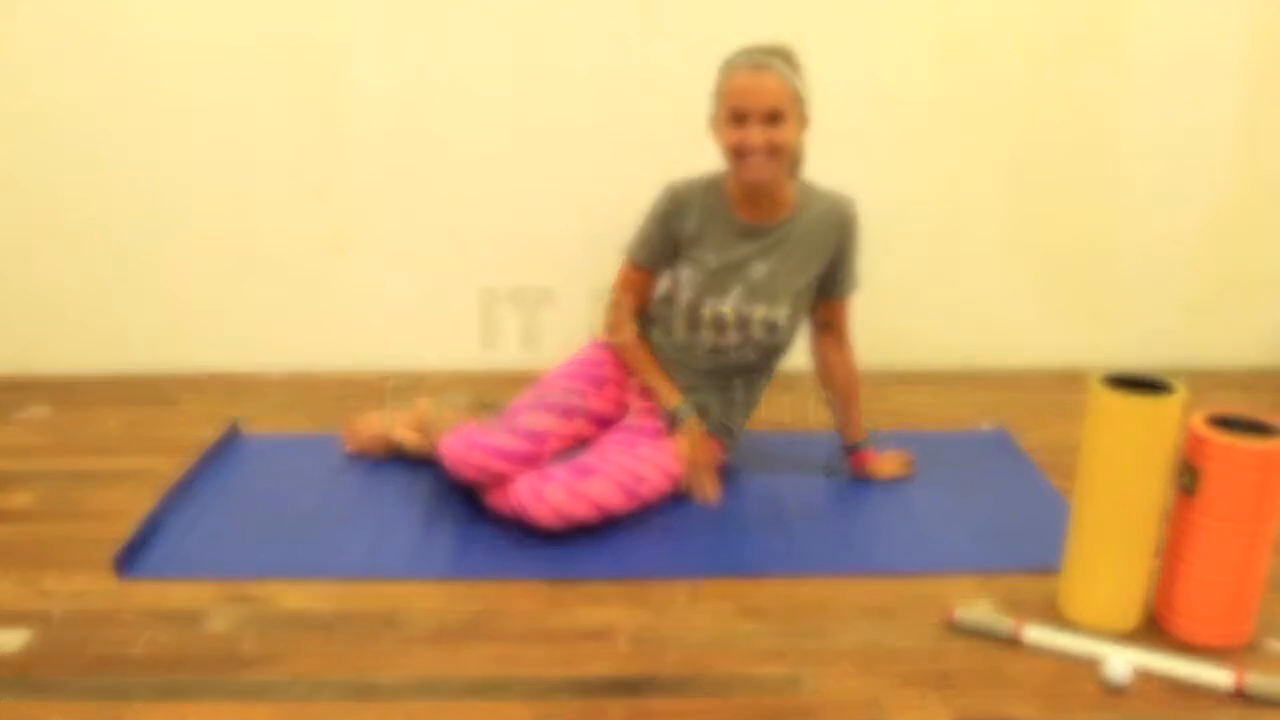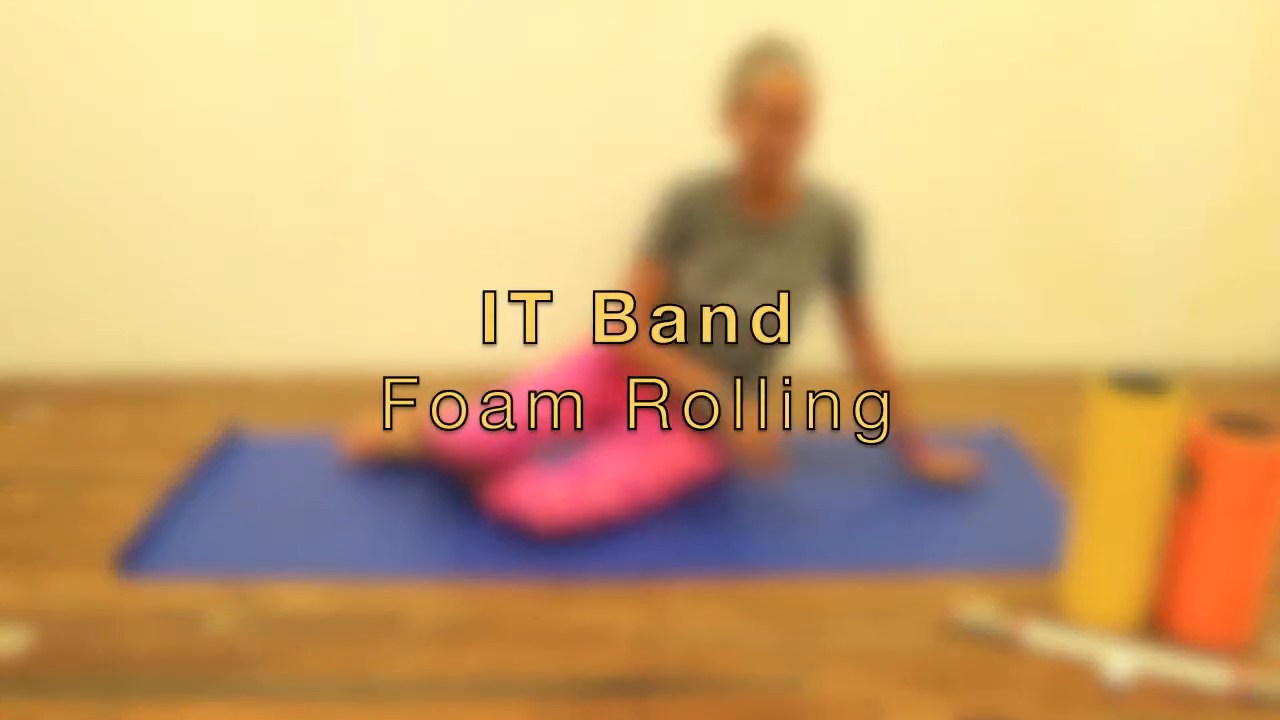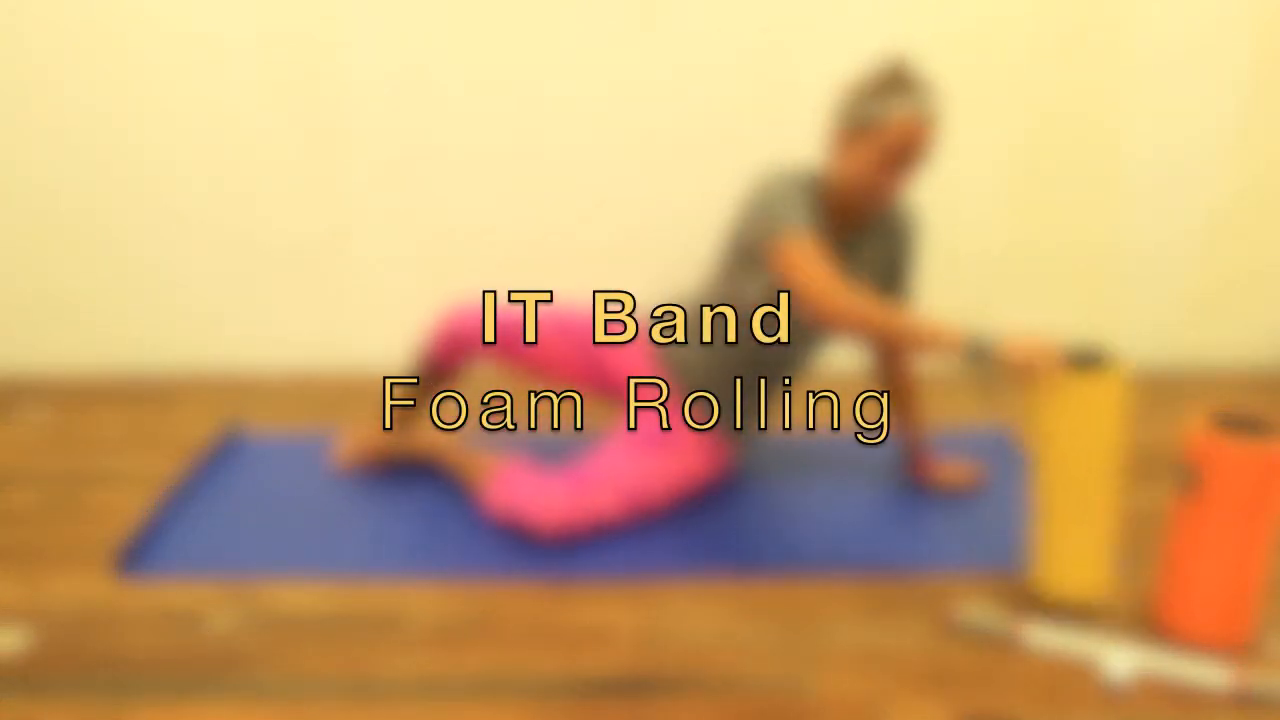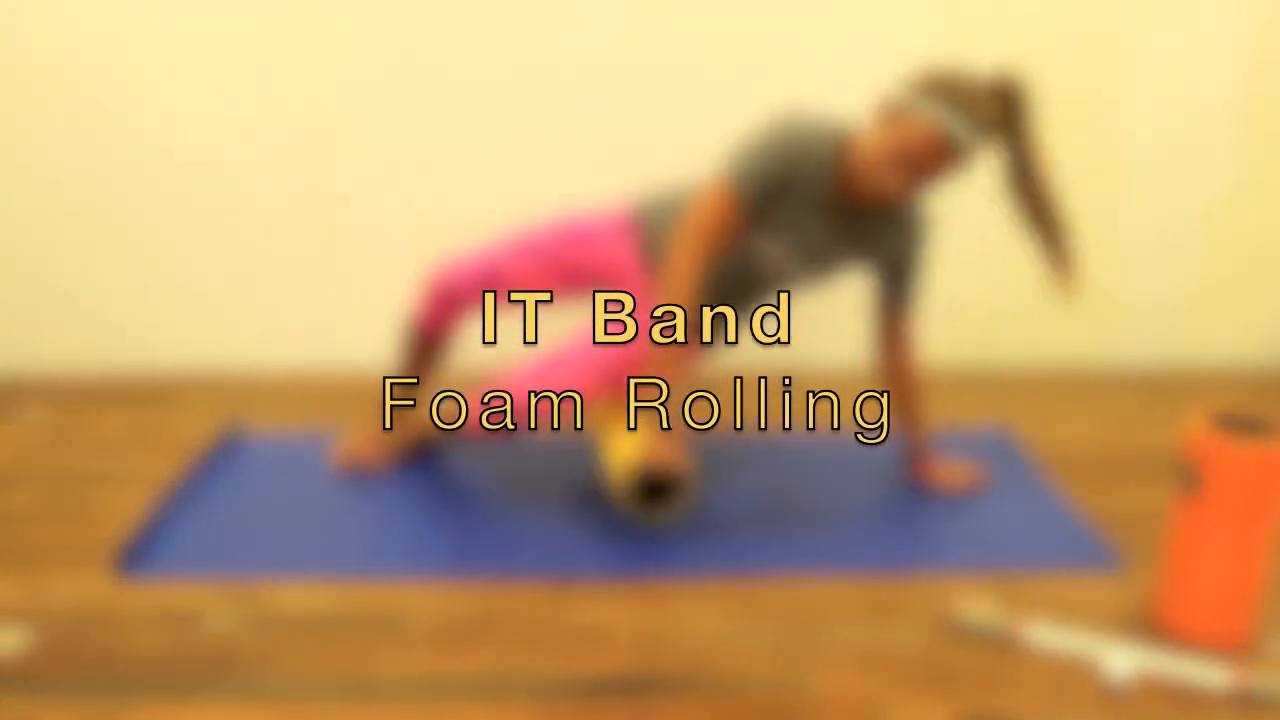
dt=0.7s
person 1, frame 1
left shoulder: (831, 221)
right shoulder: (683, 203)
left elbow: (831, 337)
right elbow: (620, 321)
left wrist: (858, 448)
right wrist: (683, 413)
left hip: (703, 421)
right hip: (626, 369)
left knee: (545, 503)
right knee: (485, 459)
left ankle: (431, 440)
right ankle: (429, 421)
person 1, frame 2
left shoulder: (831, 221)
right shoulder: (689, 202)
left elbow: (862, 336)
right elbow: (628, 329)
left wrist: (912, 447)
right wrist: (725, 402)
left hip: (694, 428)
right hip: (626, 371)
left knee: (545, 505)
right knee: (475, 440)
left ankle: (431, 445)
right ankle: (425, 434)
person 1, frame 3
left shoulder: (890, 232)
right shoulder: (786, 196)
left elbow: (893, 352)
right elbow: (831, 300)
left wrist: (920, 457)
right wrist: (988, 346)
left hip: (696, 422)
right hip: (644, 347)
left knee: (540, 511)
right knee: (463, 330)
left ankle: (433, 445)
right ankle: (398, 429)
person 1, frame 4
left shoulder: (897, 229)
right shoulder: (793, 143)
left elbow: (895, 349)
right elbow: (682, 260)
left wrist: (920, 458)
left hip: (665, 312)
right hip: (632, 242)
left knee: (516, 402)
right knee: (454, 287)
left ankle: (416, 431)
right ankle: (399, 408)
